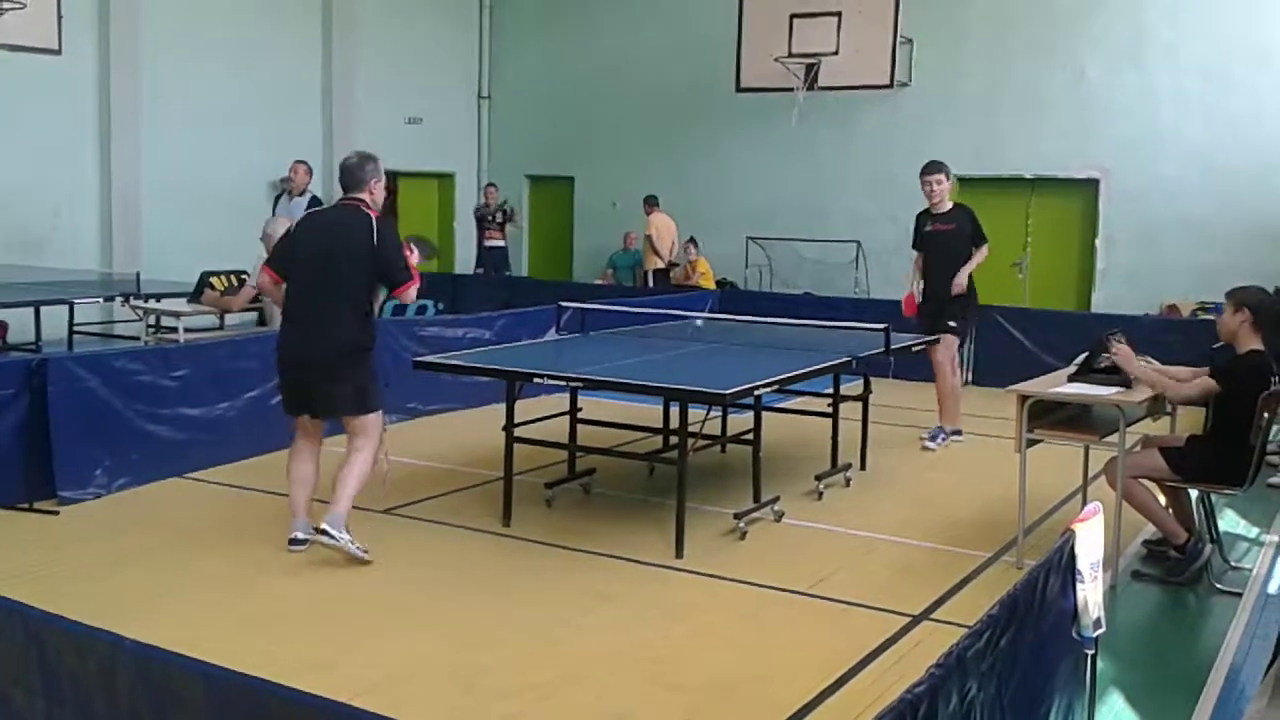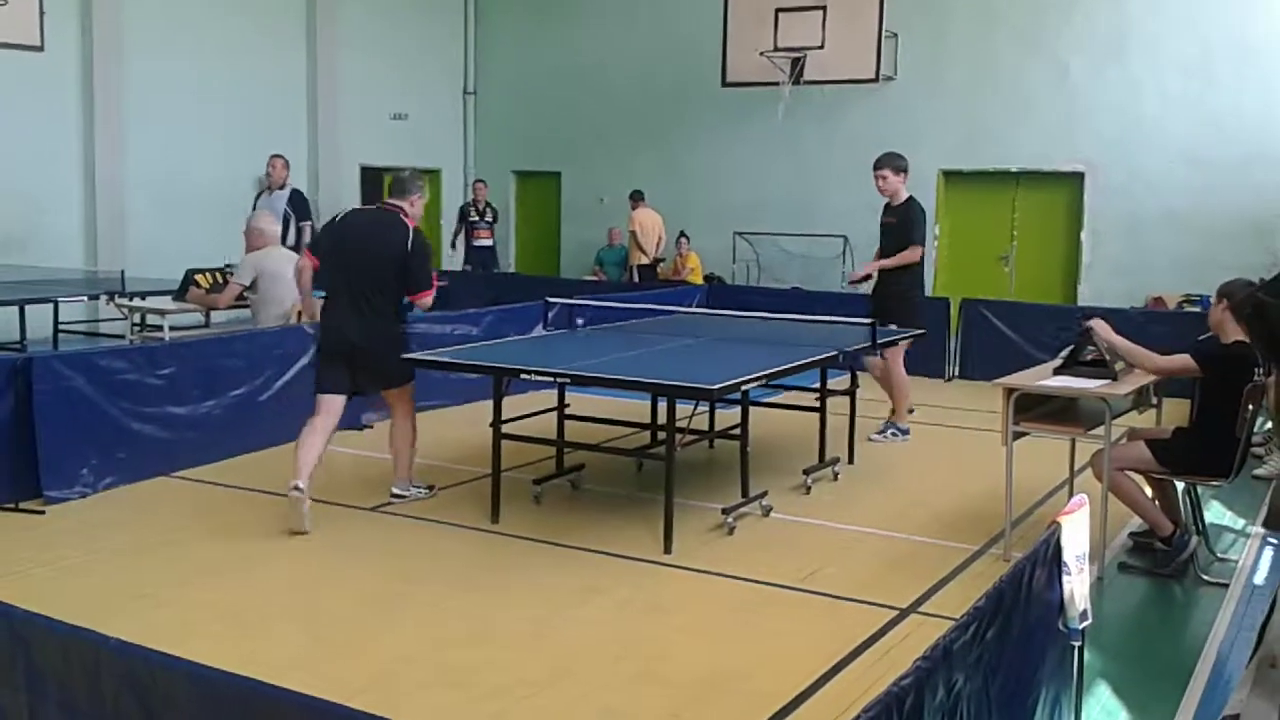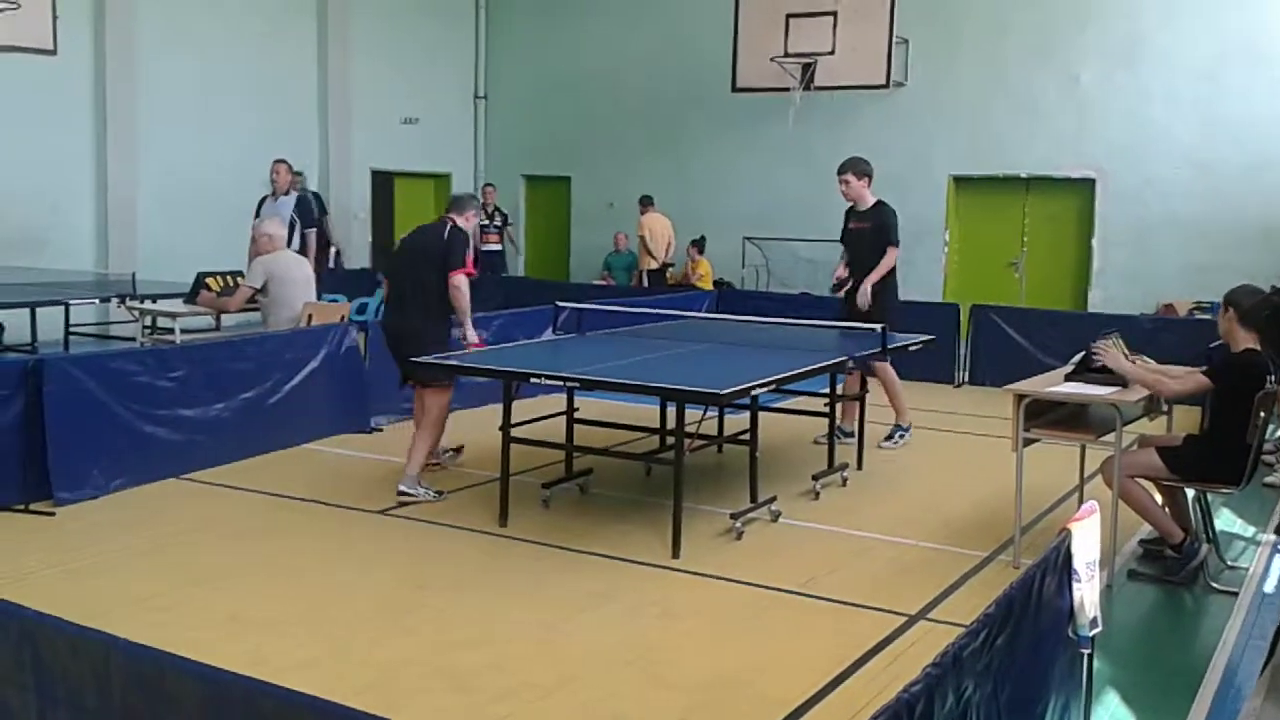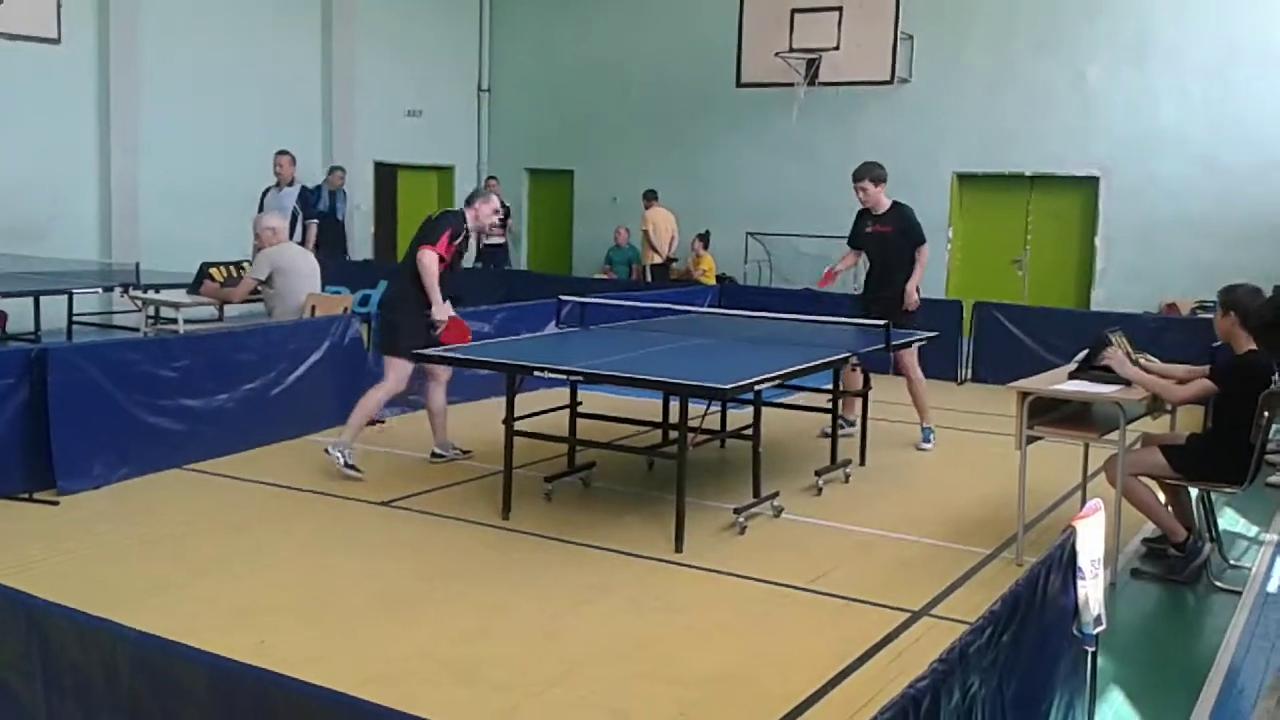
dt=0.5s
person 1, frame 1
left shoulder: (307, 222)
right shoulder: (378, 228)
left elbow: (267, 281)
right elbow: (407, 294)
right wrist: (411, 265)
left hip: (294, 350)
right hip: (345, 353)
left knee: (306, 438)
right knee: (366, 439)
left ankle: (300, 528)
right ankle: (336, 523)
person 1, frame 2
left shoulder: (346, 218)
right shoulder: (412, 236)
left elbow: (305, 265)
right elbow: (423, 300)
left wrist: (310, 306)
right wrist: (406, 293)
left hip: (334, 334)
right hip: (382, 336)
left knee: (324, 417)
right knee: (402, 406)
left ankle: (301, 485)
right ankle: (402, 485)
person 1, frame 3
left shoulder: (413, 236)
right shoulder: (456, 235)
left elbow: (388, 285)
right elbow: (457, 283)
right wrist: (467, 326)
left hip: (395, 328)
right hip: (426, 328)
left knee: (425, 393)
right knee: (437, 405)
left ankle: (431, 454)
right ankle: (410, 482)
person 1, frame 4
left shoulder: (460, 232)
right shoulder: (451, 221)
right elbow: (425, 256)
left wrist: (451, 315)
right wrist: (437, 305)
left hip: (423, 313)
right hip: (404, 308)
left knee: (440, 374)
right knee: (395, 382)
left ankle: (443, 446)
right ankle: (341, 446)
person 2, frame 1
left shoulder: (1246, 366)
right shoulder: (1253, 361)
left elbow: (1181, 393)
right elbow: (1196, 375)
left wrist: (1135, 369)
right wrist: (1152, 368)
left hip: (1225, 461)
right hip: (1228, 451)
left knee: (1117, 469)
right knee: (1150, 444)
left ankle: (1186, 546)
right ankle: (1187, 536)
person 2, frame 2
left shoulder: (1227, 355)
right shoulder: (1244, 353)
left elbow: (1158, 365)
right elbow: (1173, 365)
left wrist: (1110, 337)
right wrist: (1126, 355)
left hip: (1210, 453)
right hip: (1216, 443)
left knee: (1103, 461)
right knee: (1136, 436)
left ankle: (1171, 537)
right ankle: (1172, 528)
person 2, frame 3
left shoulder: (1240, 365)
right shoulder: (1255, 360)
left elbow: (1173, 389)
right elbow: (1192, 375)
left wrist: (1123, 366)
right wrist: (1145, 367)
left hip: (1222, 461)
right hip: (1228, 451)
left knee: (1113, 468)
right knee: (1148, 444)
left ankle: (1182, 545)
right ankle: (1183, 535)
person 2, frame 4
left shoulder: (1242, 366)
right shoulder: (1254, 359)
left elbow: (1178, 395)
right elbow: (1193, 374)
left wrist: (1131, 372)
right wrist: (1148, 366)
left hip: (1226, 459)
right hip: (1229, 450)
left knee: (1117, 466)
right knee: (1150, 442)
left ankle: (1185, 543)
right ankle: (1185, 532)
person 3, frame 1
left shoulder: (964, 214)
right shoulder: (922, 219)
left elbow: (982, 249)
left wrist: (965, 271)
right wrist: (914, 283)
left hip: (959, 299)
right hip: (932, 300)
left knee: (943, 360)
right knee: (944, 363)
left ankle: (945, 427)
right ankle: (952, 426)
person 3, frame 2
left shoulder: (913, 210)
right shoulder: (887, 209)
left elbow: (914, 253)
left wrist: (875, 266)
right wrist: (871, 265)
left hip: (905, 297)
right hip: (884, 294)
left knee: (892, 358)
right knee: (869, 355)
left ankle: (900, 424)
right ankle: (902, 405)
person 3, frame 3
left shoulder: (884, 213)
right shoulder: (849, 215)
left elbow: (892, 255)
left wrist: (867, 284)
right wrist: (842, 268)
left hip: (878, 301)
right hip: (853, 300)
left knee: (879, 363)
right knee: (852, 363)
left ankle: (903, 423)
right ankle: (846, 428)
person 3, frame 4
left shoulder: (903, 214)
right shoulder: (862, 218)
left elbow: (922, 251)
left wrist: (912, 285)
right wrist: (839, 267)
left hip: (900, 301)
right hip: (872, 299)
left knee: (907, 363)
left ankle: (926, 427)
right ankle: (848, 418)
